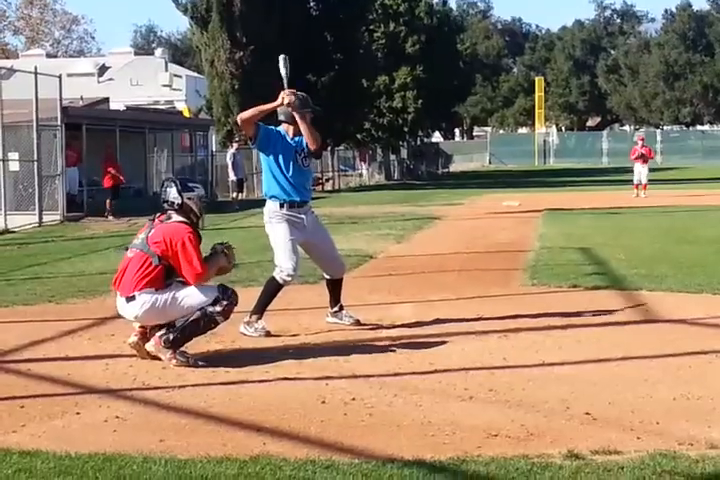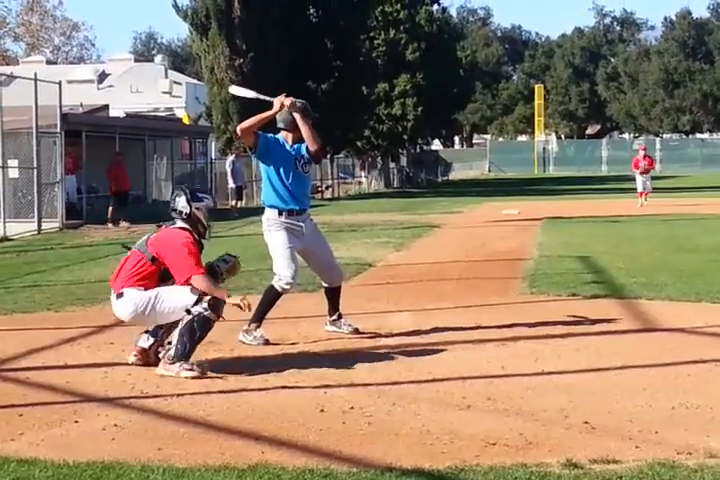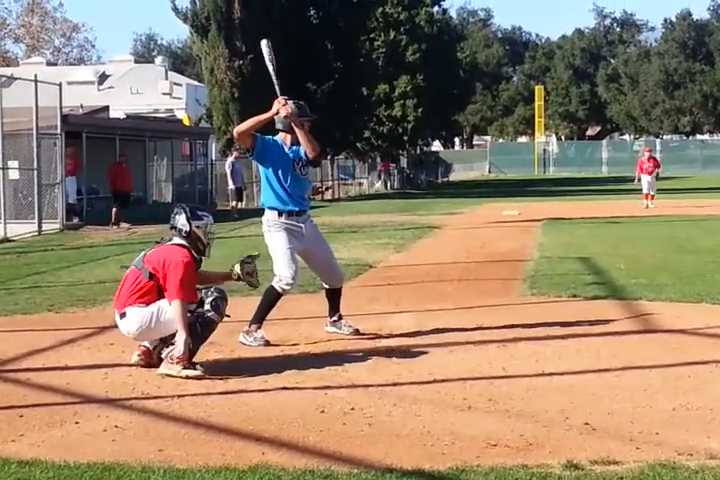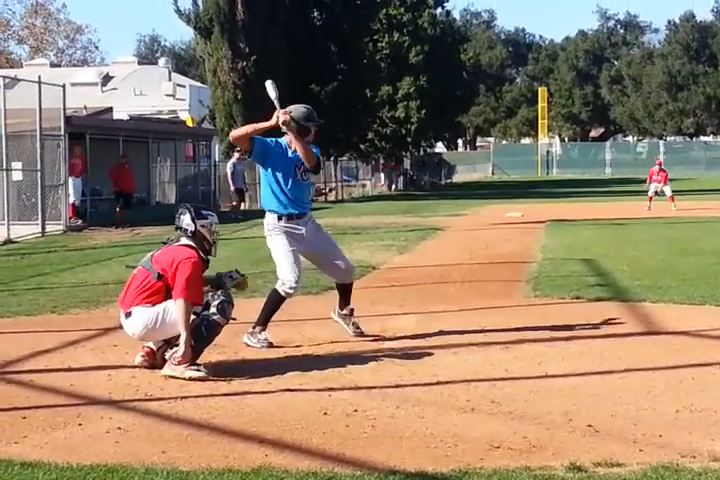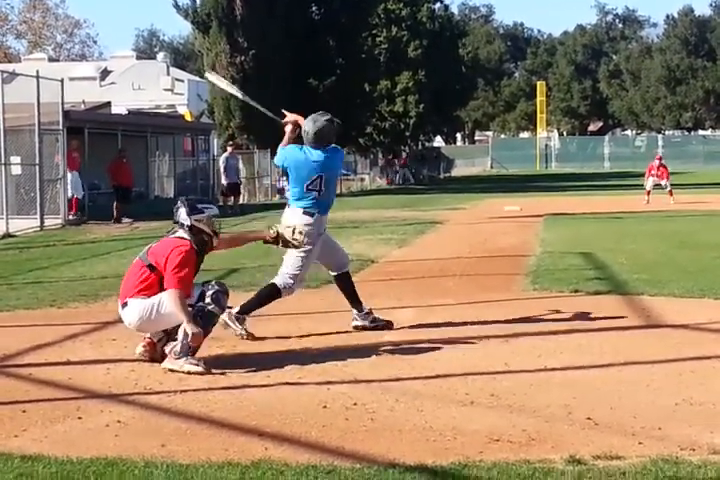
dt=0.7s
person 1, frame 1
left shoulder: (304, 140)
right shoulder: (269, 136)
left elbow: (315, 146)
right elbow: (242, 119)
left wrist: (294, 110)
right wrist: (277, 103)
left hip: (306, 212)
right hip: (279, 213)
left knee: (335, 265)
right knee: (286, 269)
left ankle: (335, 310)
right ankle: (252, 319)
person 1, frame 2
left shoulder: (304, 149)
right shoulder: (269, 144)
left elbow: (317, 147)
right elbow: (242, 130)
left wrist: (296, 112)
right wrist: (274, 110)
left hip: (304, 221)
right hip: (278, 222)
left knee: (333, 272)
right knee: (285, 277)
left ankle: (334, 318)
right ankle: (251, 328)
person 1, frame 3
left shoulder: (302, 149)
right shoulder: (267, 146)
left elbow: (315, 154)
right elbow: (239, 133)
left wrist: (294, 121)
right wrist: (271, 113)
left hip: (304, 221)
right hip: (278, 222)
left knee: (333, 274)
right knee: (286, 278)
left ankle: (334, 319)
right ankle: (252, 329)
person 1, frame 4
left shoulder: (310, 150)
right shoulder: (268, 147)
left elbow: (312, 163)
right elbow: (235, 136)
left wrist: (292, 130)
right wrist: (270, 123)
left hip: (307, 223)
right hip: (279, 226)
left knee: (344, 270)
right knee: (290, 281)
left ankle: (343, 311)
right ankle: (256, 330)
person 1, frame 5
left shoulder: (291, 154)
right shoulder: (334, 155)
left elbow: (279, 161)
left wrist: (289, 134)
right wrist: (299, 120)
left hip: (291, 217)
right hip: (308, 224)
left knee: (339, 263)
right knee: (288, 280)
left ankle: (362, 315)
right ankle: (238, 315)
person 2, frame 1
left shoulder: (157, 223)
right shoulder: (182, 231)
right elbow: (198, 277)
left wrist: (210, 264)
right wrist: (217, 261)
left hip: (126, 301)
right hip: (143, 302)
left knee: (184, 287)
right knee: (226, 297)
left ankle: (145, 333)
right ankle: (166, 343)
person 2, frame 2
left shoulder: (170, 232)
right shoulder: (182, 238)
left elbow: (180, 271)
right elbow: (197, 279)
right wrist: (228, 297)
left hip: (126, 296)
right hip: (135, 299)
left knee: (180, 302)
right knee: (211, 299)
left ankle: (146, 350)
right ankle: (175, 361)
person 2, frame 3
left shoulder: (169, 248)
right shoulder: (181, 257)
left elbow: (195, 277)
right elbow: (178, 299)
left wrist: (233, 275)
right wrist: (184, 337)
left hip: (128, 316)
right hip: (138, 319)
left knee: (195, 298)
right knee: (214, 299)
left ankle: (151, 350)
right ankle: (175, 361)
person 2, frame 4
left shoulder: (174, 249)
right shoulder: (190, 257)
right elbow: (182, 299)
left wrist: (214, 282)
right wrist: (186, 338)
left hip: (132, 316)
right hip: (144, 319)
right knee: (221, 302)
left ankle: (155, 351)
right ankle: (179, 362)
person 2, frame 5
left shoulder: (185, 240)
right shoulder: (182, 248)
left elbow: (223, 241)
right elbow: (173, 290)
left wrist: (265, 235)
right wrist: (188, 324)
left hip: (137, 307)
right hip: (140, 309)
left knee: (199, 296)
right knee: (216, 293)
left ankle: (155, 343)
right ankle: (180, 356)
